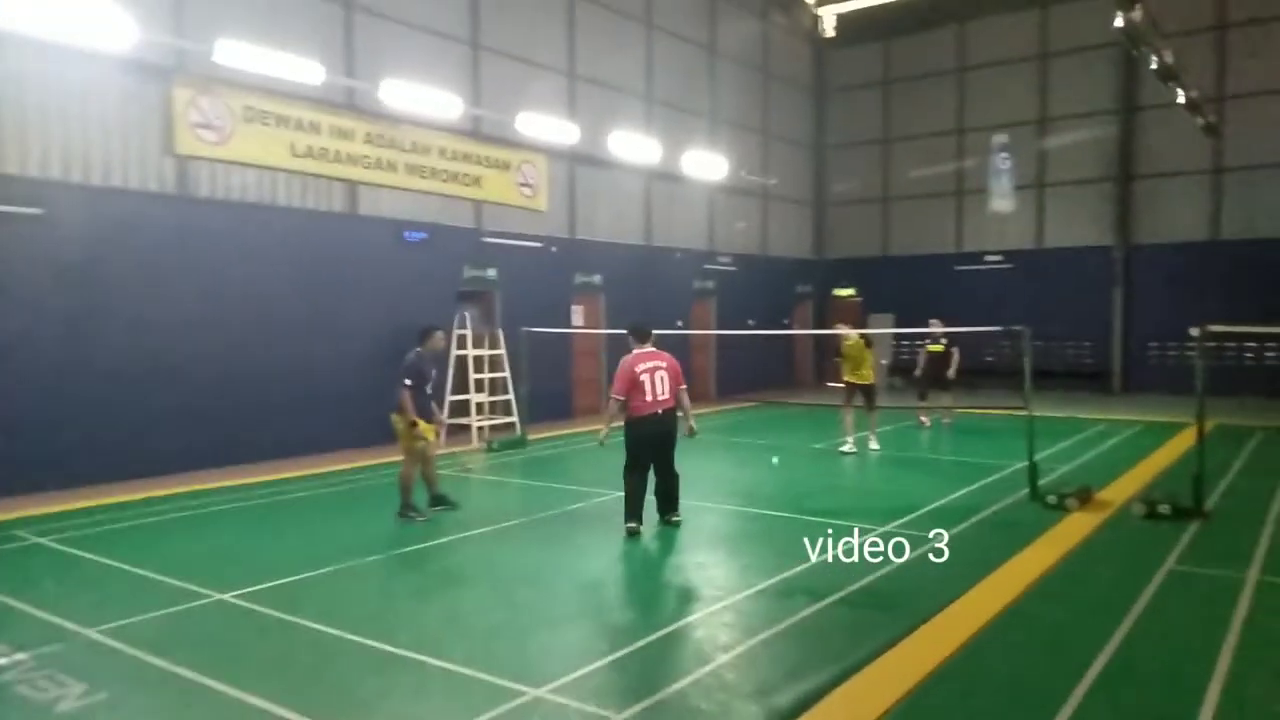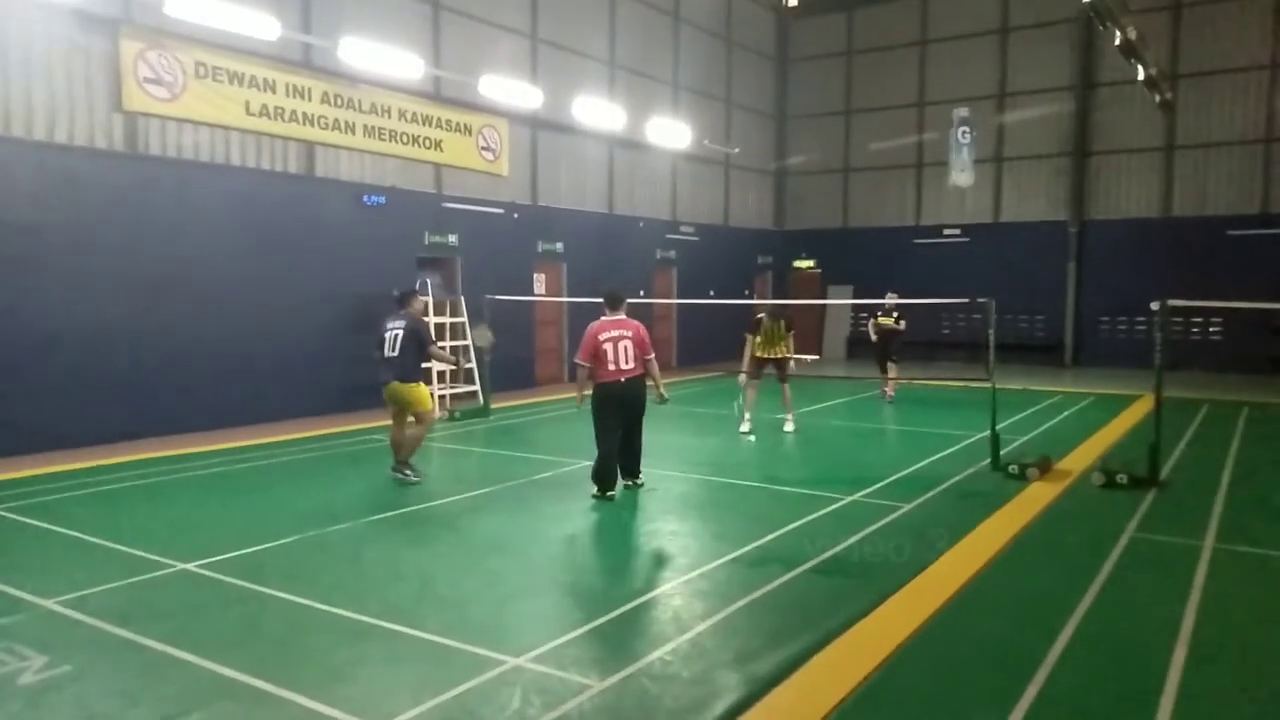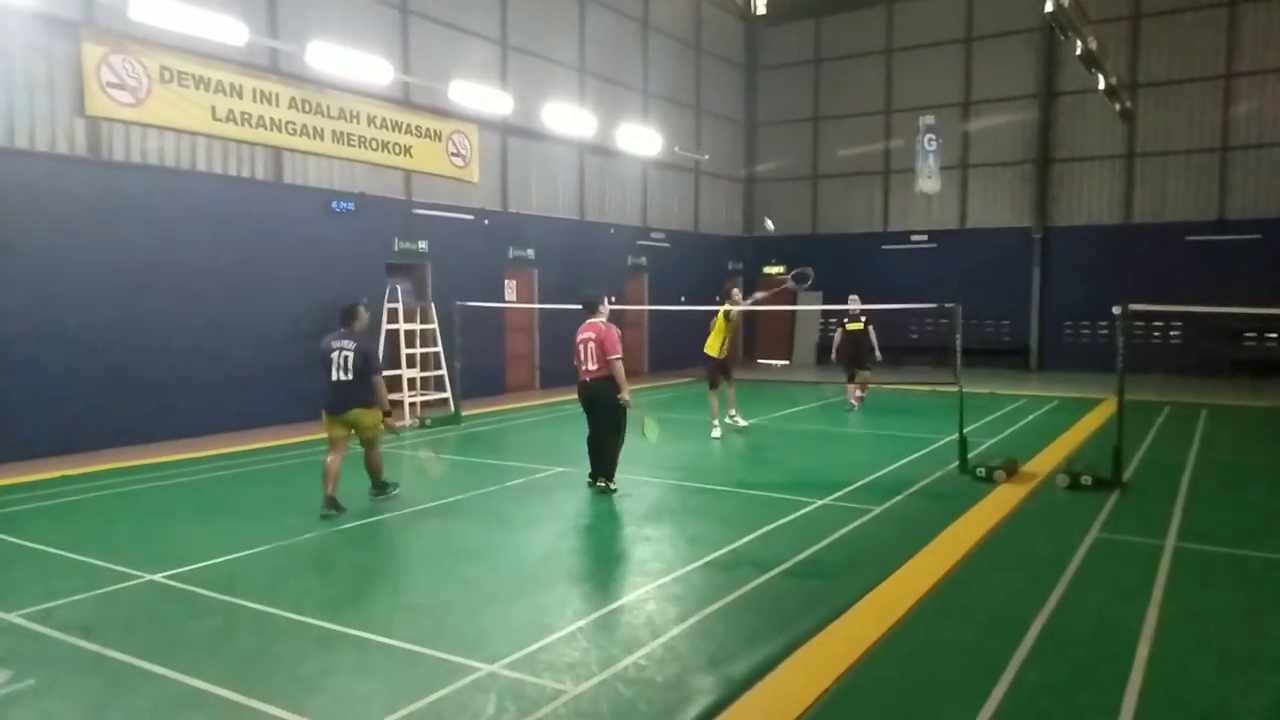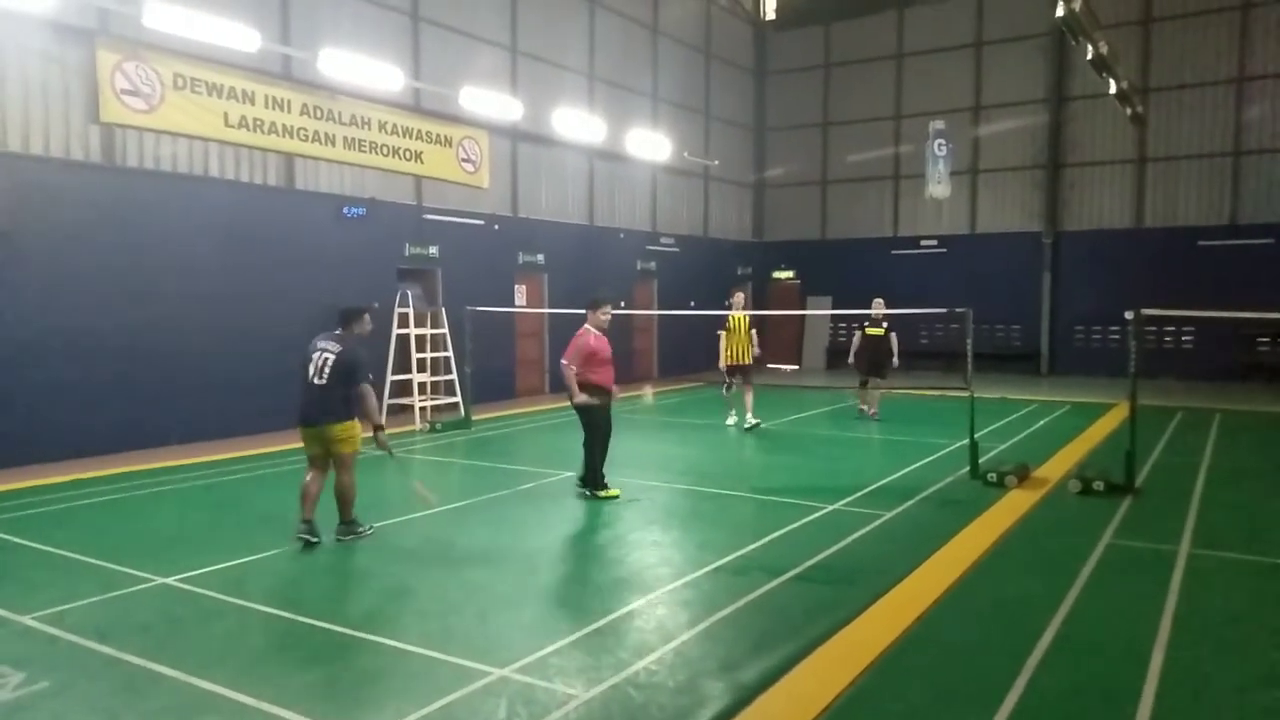
dt=1s
person 1, frame 1
left shoulder: (430, 361)
right shoulder: (413, 362)
right elbow: (404, 394)
left wrist: (437, 415)
right wrist: (412, 423)
left hip: (424, 418)
right hip: (408, 418)
left knee: (428, 457)
right knee: (412, 461)
left ankle: (435, 497)
right ankle: (406, 506)
person 1, frame 2
left shoulder: (388, 324)
right shoulder: (417, 323)
left elbow: (380, 354)
right elbow: (433, 351)
right wrist: (455, 361)
left hip: (389, 382)
right hip: (409, 382)
left knee: (398, 424)
right knee: (423, 421)
left ankle: (401, 465)
right ankle: (401, 463)
person 1, frame 3
left shoulder: (326, 343)
right shoulder: (364, 345)
right elbow: (377, 382)
right wrist: (386, 413)
left hip: (333, 407)
right hip: (362, 407)
left knee: (334, 452)
right knee: (372, 447)
left ankle: (329, 500)
right ankle: (378, 486)
person 1, frame 4
left shoulder: (317, 342)
right shoulder: (353, 352)
right elbow: (365, 392)
right wrist: (378, 428)
left hip: (309, 418)
right hip: (338, 421)
left knee: (315, 471)
right knee: (344, 471)
left ankle: (306, 524)
right ankle: (347, 524)
person 2, frame 1
left shoulder: (628, 363)
right shoulder: (668, 359)
left elbow: (617, 398)
right elbow: (681, 392)
left wrist: (606, 427)
right wrist: (689, 419)
left hip: (640, 423)
right hip: (667, 419)
left knee: (635, 473)
right knee: (666, 469)
left ankle: (633, 520)
right ankle: (671, 512)
person 2, frame 2
left shoulder: (594, 329)
right shoulder: (637, 327)
left elbow: (583, 364)
right elbow: (650, 360)
left wrist: (580, 390)
right wrist: (659, 386)
left hip: (606, 389)
right hip: (634, 387)
left knee: (607, 439)
right knee: (632, 435)
left ankle: (606, 486)
right ankle: (631, 476)
person 2, frame 3
left shoulder: (581, 331)
right shoulder: (607, 329)
right elbow: (614, 361)
right wrist: (624, 390)
left hip: (585, 386)
right hip: (606, 386)
left knee: (596, 433)
right knee: (614, 434)
left ankle: (595, 475)
right ankle: (605, 478)
person 2, frame 4
left shoulder: (600, 337)
right shoulder: (585, 337)
right elbow: (567, 365)
left wrist: (610, 386)
right wrist: (578, 394)
left hip: (600, 395)
right hip: (589, 397)
left knee: (602, 437)
right knee: (596, 440)
left ankle: (589, 478)
right ankle: (595, 487)
